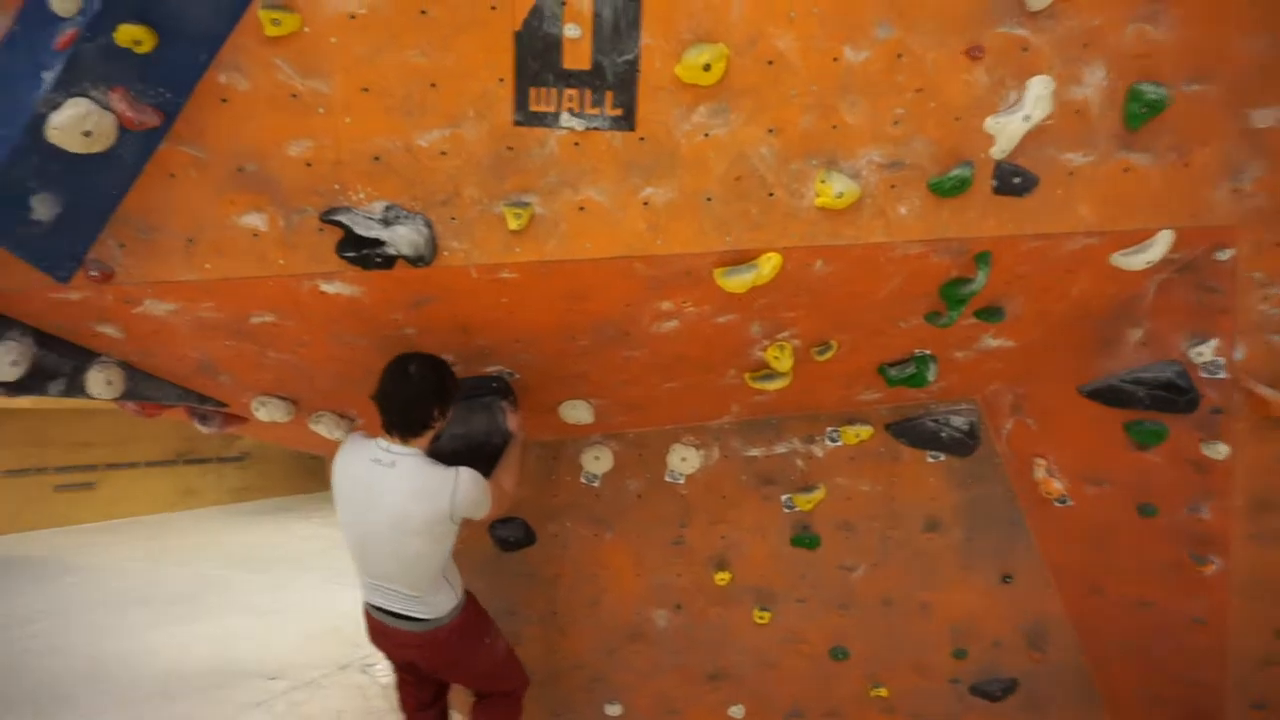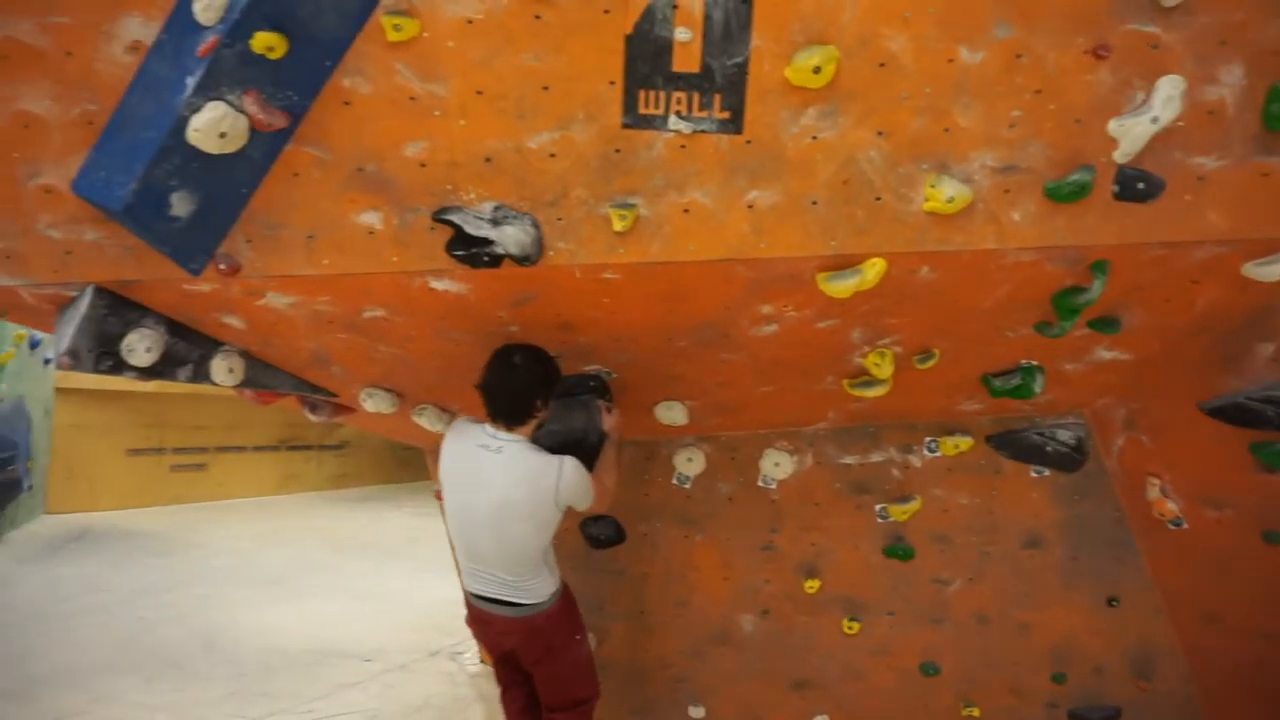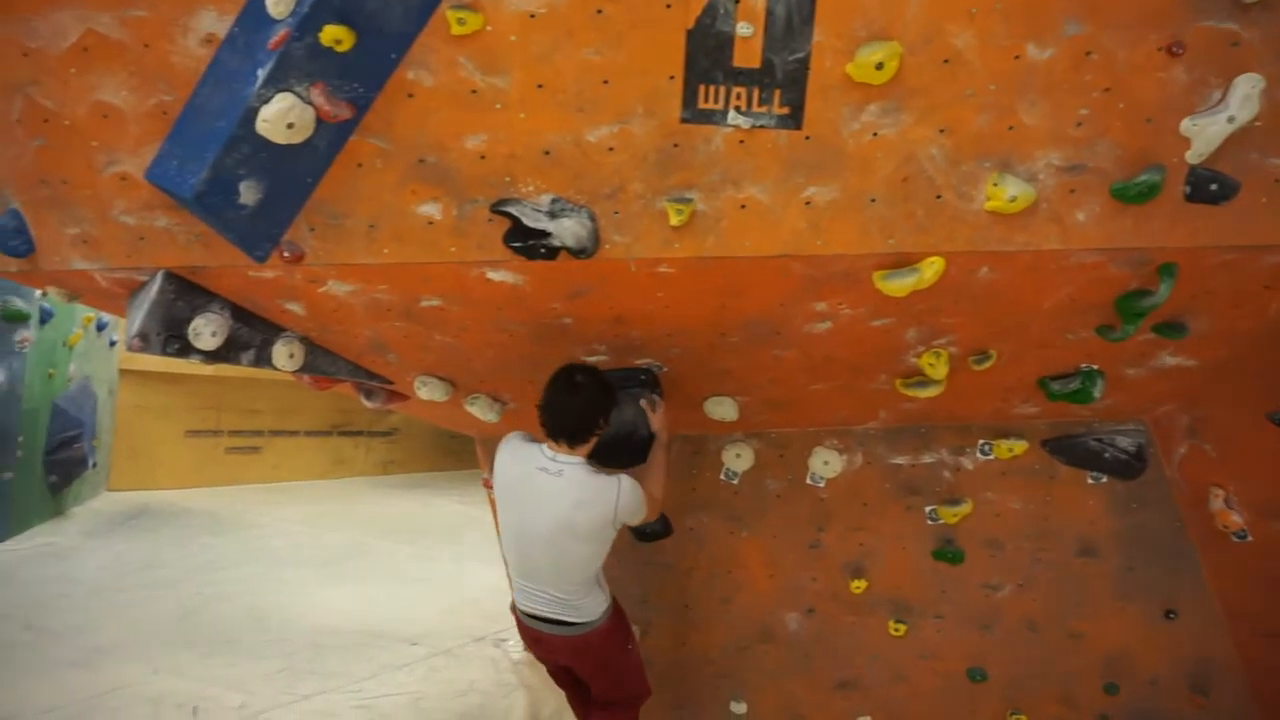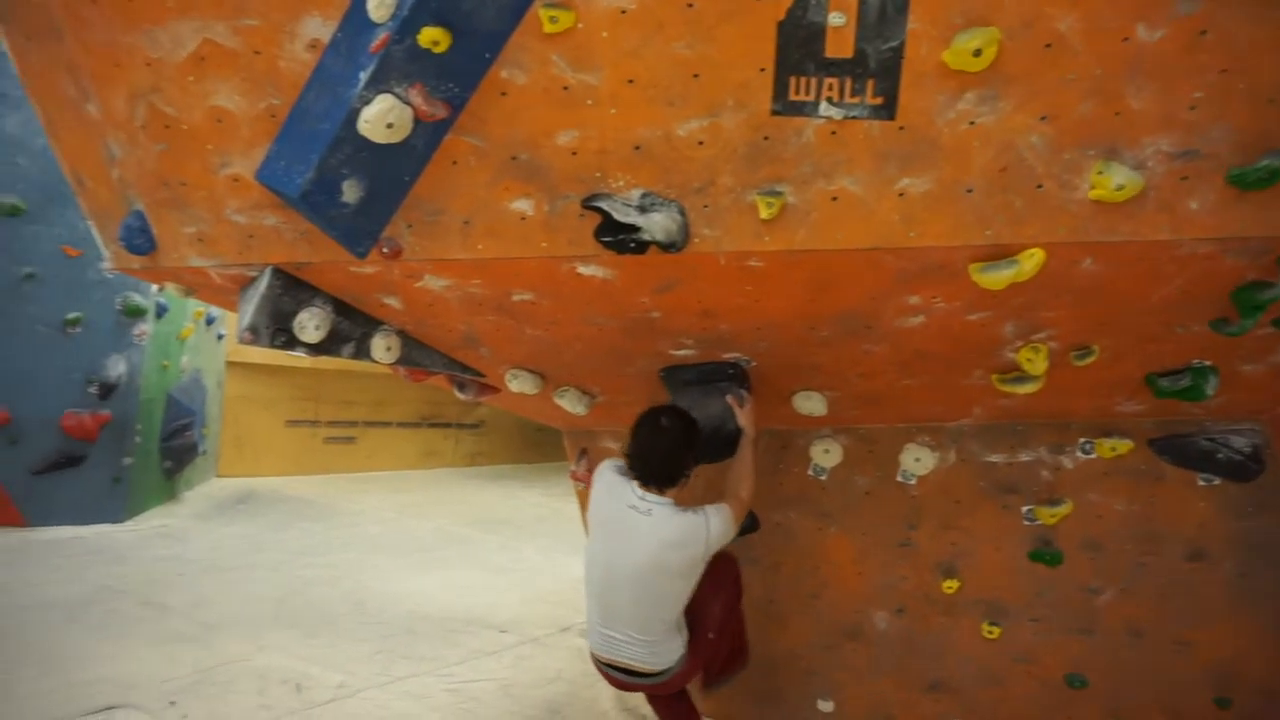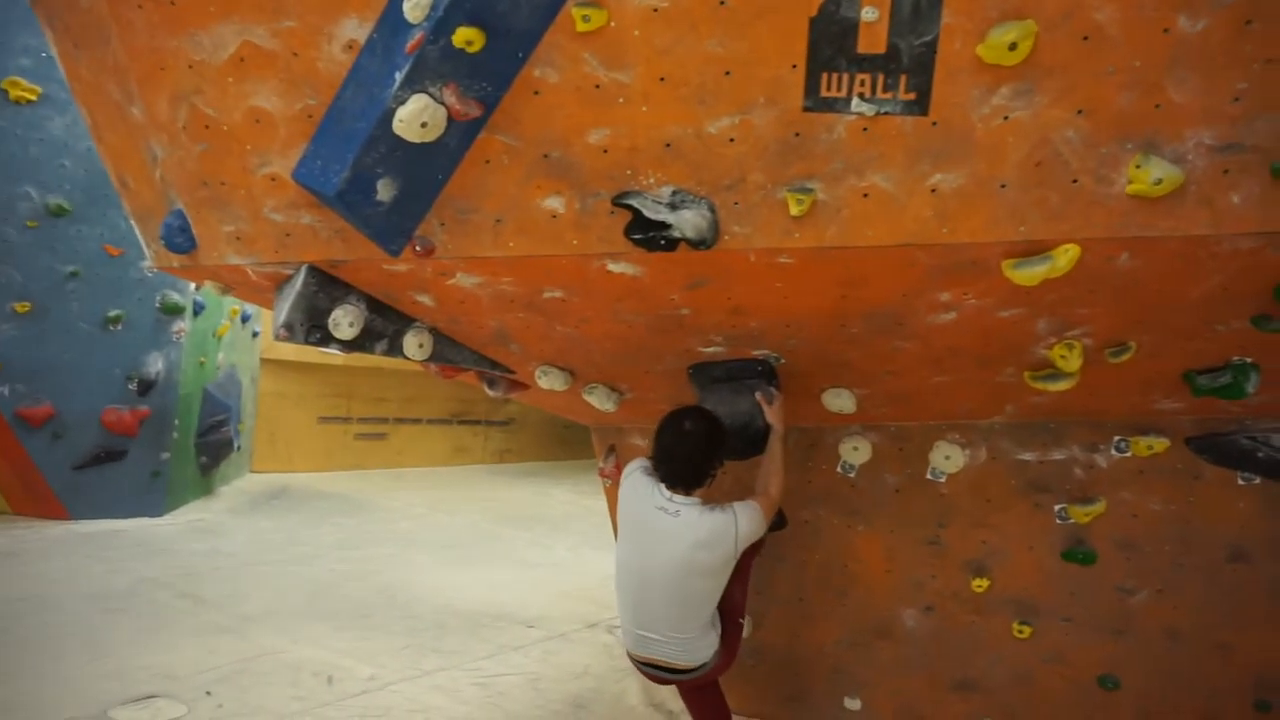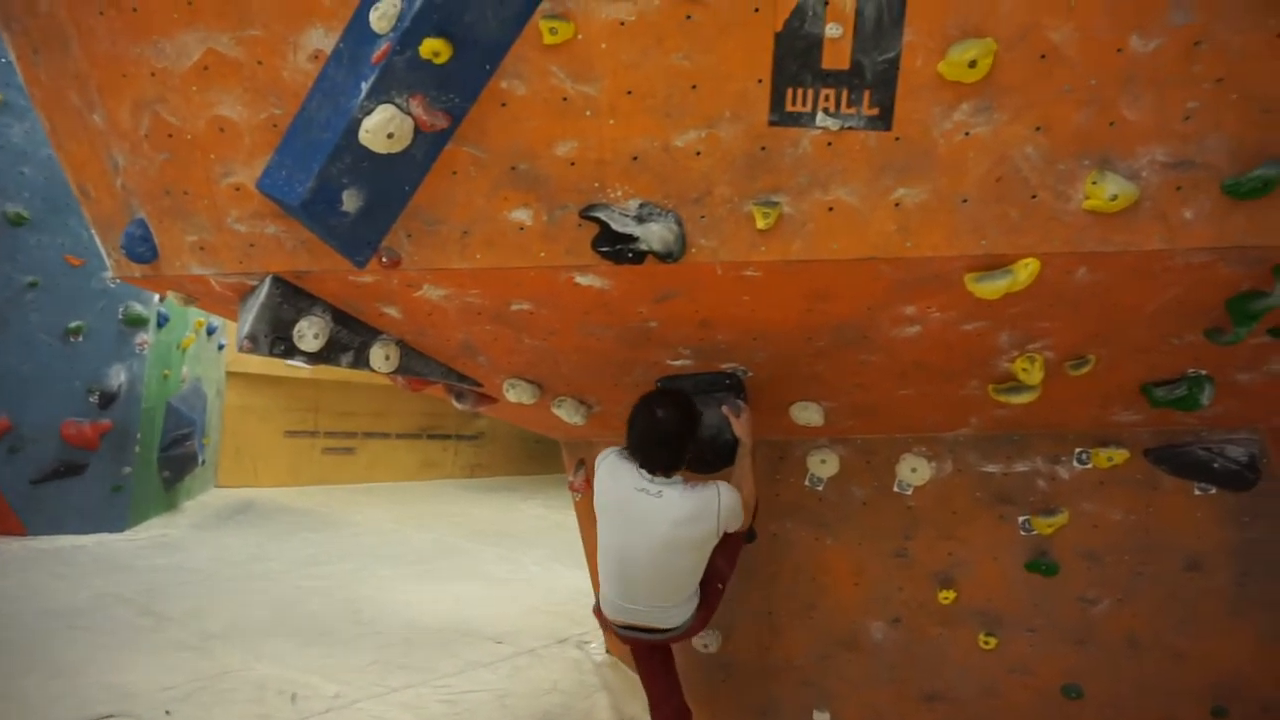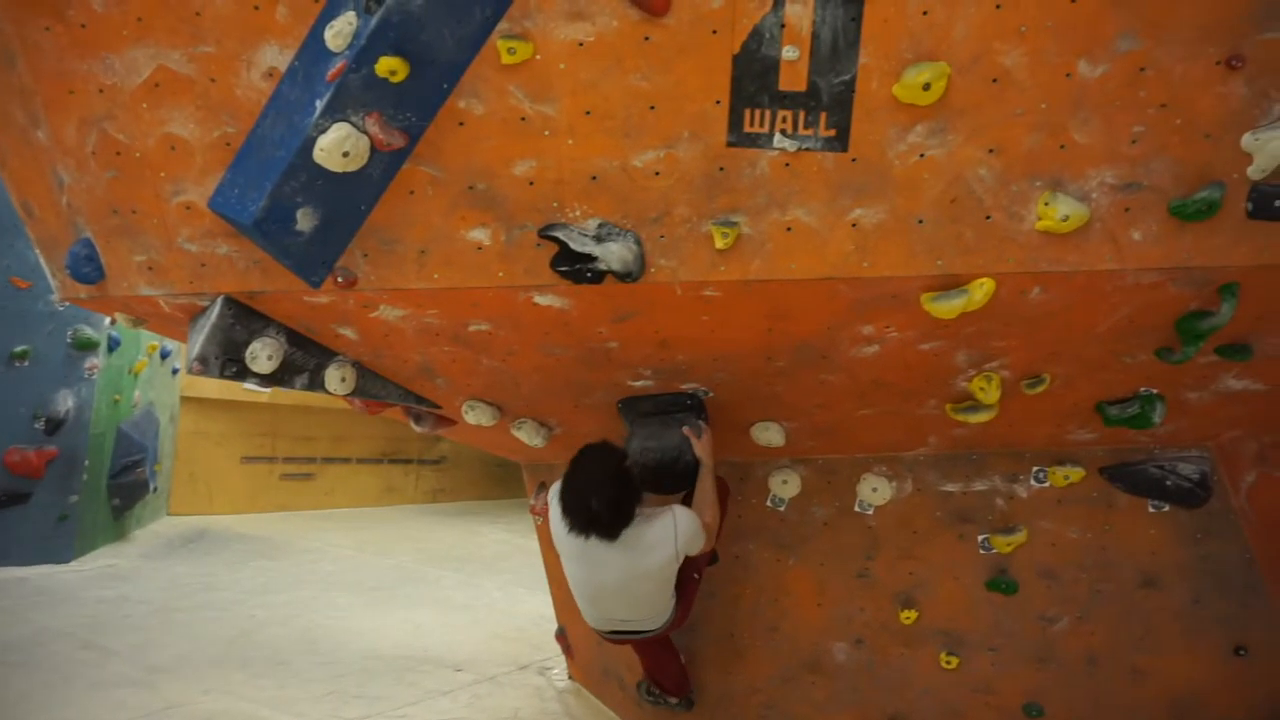
dt=0.4s
person 1, frame 1
left shoulder: (348, 453)
right shoulder: (454, 485)
right elbow: (499, 498)
right wrist: (516, 437)
left hip: (380, 621)
right hip: (440, 626)
right knee: (505, 687)
person 1, frame 2
left shoulder: (456, 437)
right shoulder: (557, 473)
right elbow: (601, 498)
right wrist: (612, 436)
left hip: (480, 608)
right hip: (538, 613)
person 1, frame 3
left shoulder: (509, 452)
right shoulder: (613, 493)
right elbow: (651, 506)
right wrist: (660, 436)
left hip: (528, 623)
right hip: (585, 631)
left knee: (577, 684)
person 1, frame 4
left shoulder: (605, 481)
right shoulder: (700, 528)
left elbow: (631, 464)
right elbow: (739, 499)
right wrist: (747, 433)
left hip: (604, 662)
right hip: (663, 671)
right knee: (724, 564)
right ankle: (722, 666)
person 1, frame 5
left shoulder: (633, 482)
right shoulder: (728, 526)
left elbow: (661, 461)
right elbow: (768, 496)
right wrist: (776, 430)
left hip: (641, 659)
right hip: (700, 663)
person 1, frame 6
left shoulder: (607, 467)
right shoulder: (714, 500)
right elbow: (743, 514)
right wrist: (745, 443)
left hip: (616, 622)
right hip: (680, 623)
person 1, frame 7
left shoulder: (559, 503)
right shoulder: (672, 528)
right elbow: (706, 534)
right wrist: (706, 461)
left hip: (604, 627)
right hip: (662, 621)
right knee: (717, 487)
left ankle: (670, 690)
